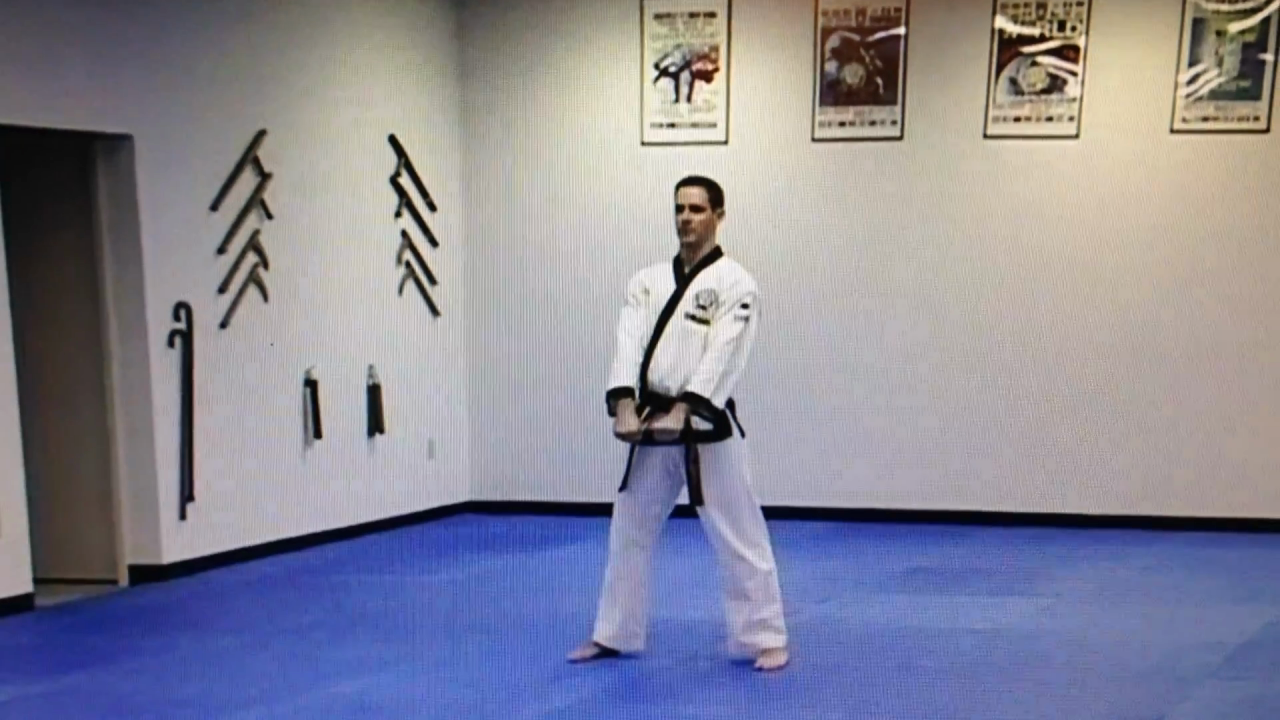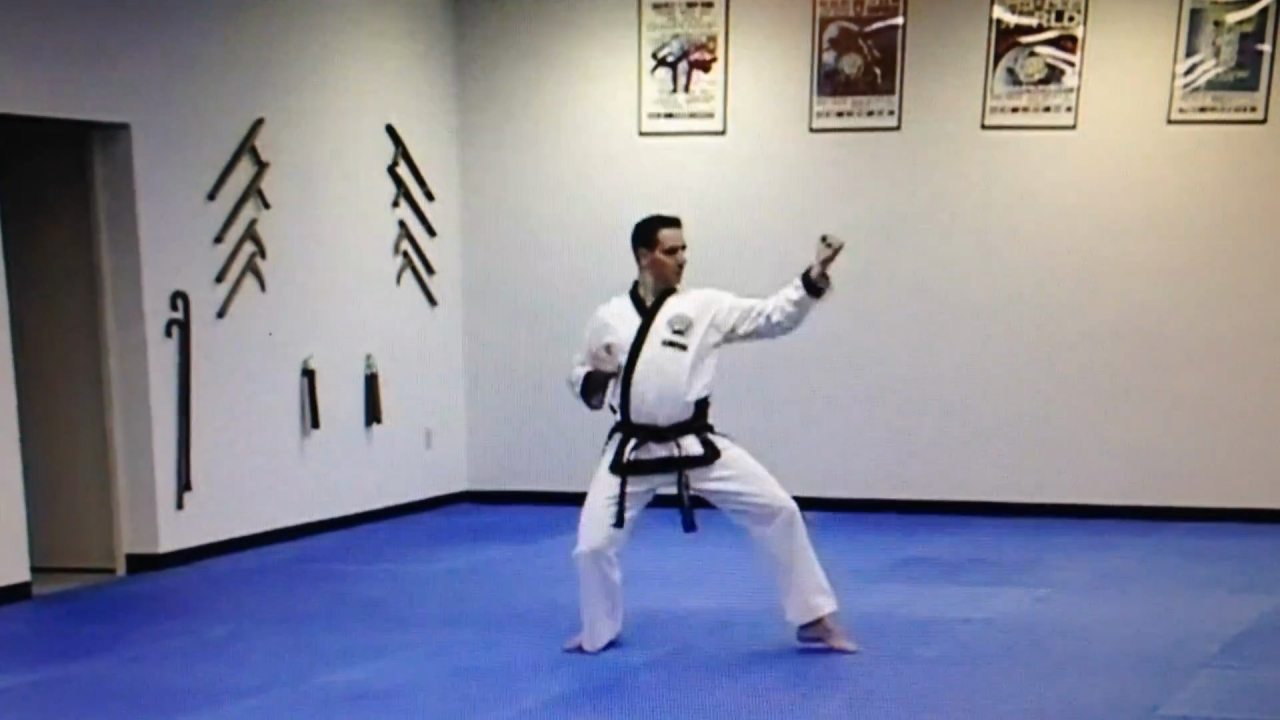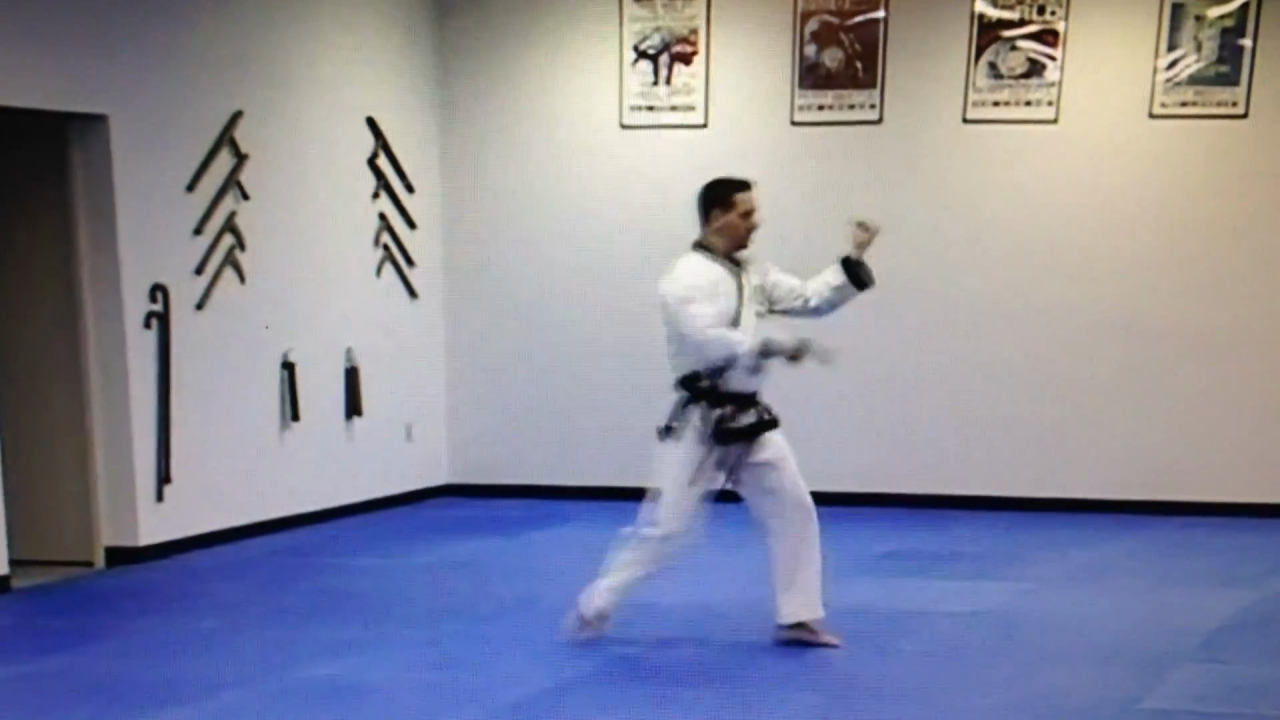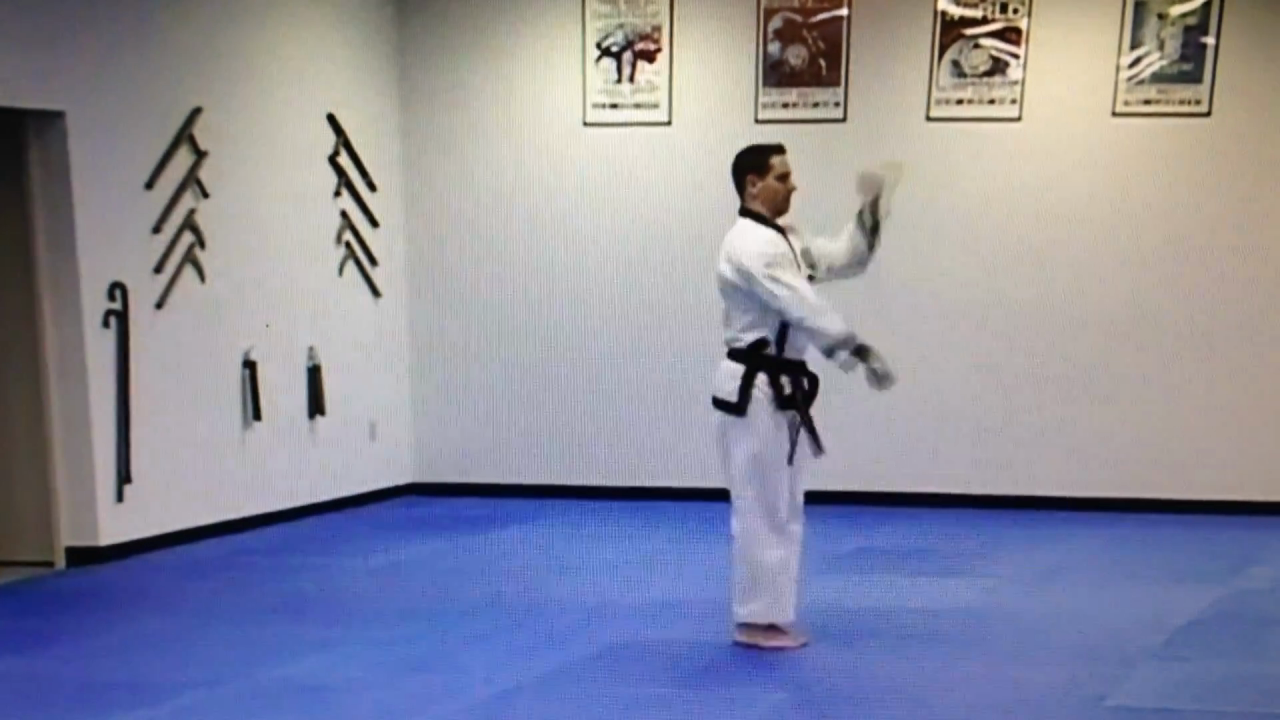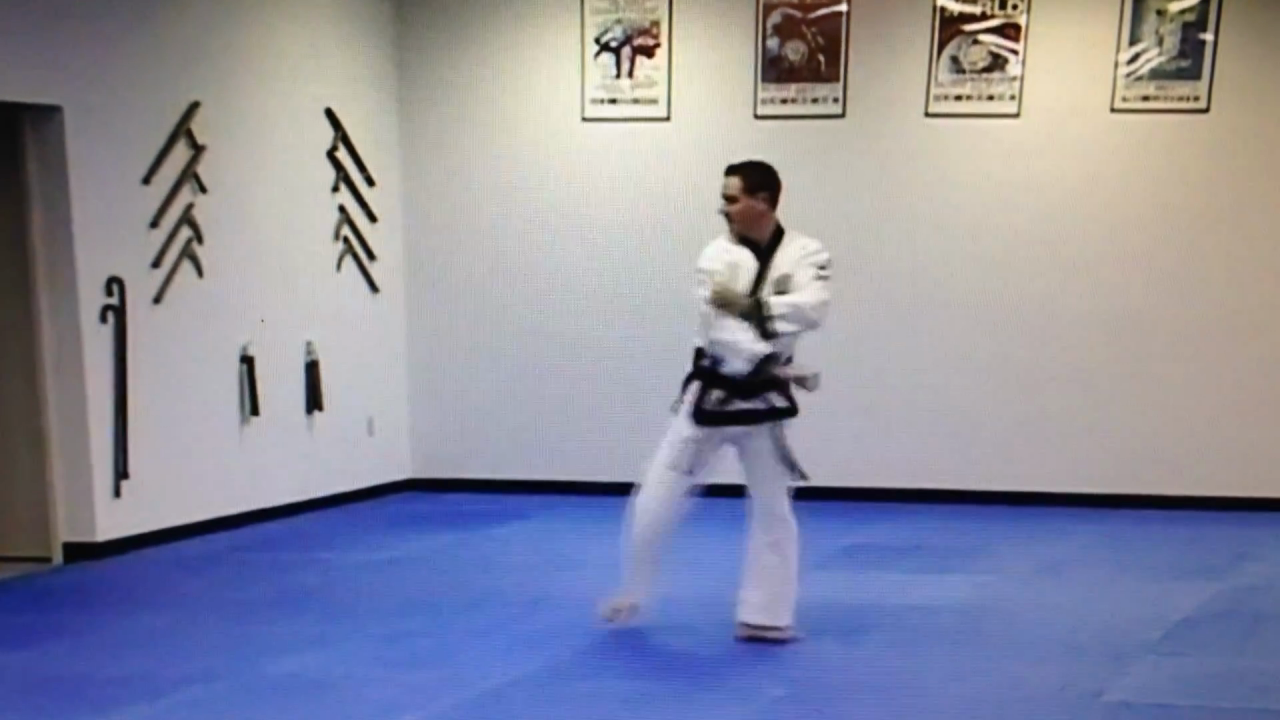
dt=1s
person 1, frame 1
left shoulder: (735, 283)
right shoulder: (647, 281)
left elbow: (723, 357)
right elbow: (629, 346)
left wrist: (683, 411)
right wrist: (624, 406)
left hip: (707, 427)
right hip: (651, 426)
left knee: (738, 537)
right knee: (630, 534)
left ankle: (767, 639)
right ankle: (612, 635)
person 1, frame 2
left shoulder: (705, 306)
right shoulder: (607, 317)
left elbow: (772, 316)
right elbow: (579, 377)
left wrist: (815, 275)
right wrist: (594, 380)
left hip: (697, 445)
right hip: (632, 450)
left knee: (778, 511)
right knee: (593, 545)
left ankle: (814, 619)
right ankle: (598, 631)
person 1, frame 3
left shoulder: (755, 274)
right shoulder: (688, 276)
left elbow: (812, 298)
right elbow: (712, 343)
left wrist: (855, 259)
right wrist: (773, 346)
left hip: (748, 418)
right hip: (700, 420)
left knee: (794, 509)
right knee: (665, 524)
left ankle: (798, 618)
right ankle: (595, 604)
person 1, frame 4
left shoulder: (783, 238)
right shoulder: (748, 242)
left elbow: (842, 258)
right elbow: (802, 306)
left wrist: (868, 215)
right wrist: (861, 352)
left hip: (781, 386)
right hip: (753, 389)
left knee: (783, 507)
right knee: (761, 509)
left ankle: (771, 614)
right ankle: (756, 620)
person 1, frame 5
left shoulder: (807, 253)
right shoulder: (716, 257)
left elbow: (811, 310)
right elbow: (720, 327)
left wrist: (750, 306)
right wrist: (776, 367)
left hip: (763, 404)
right hip: (708, 398)
left knee: (774, 515)
right knee: (657, 502)
left ankle: (763, 617)
right ankle: (630, 594)
